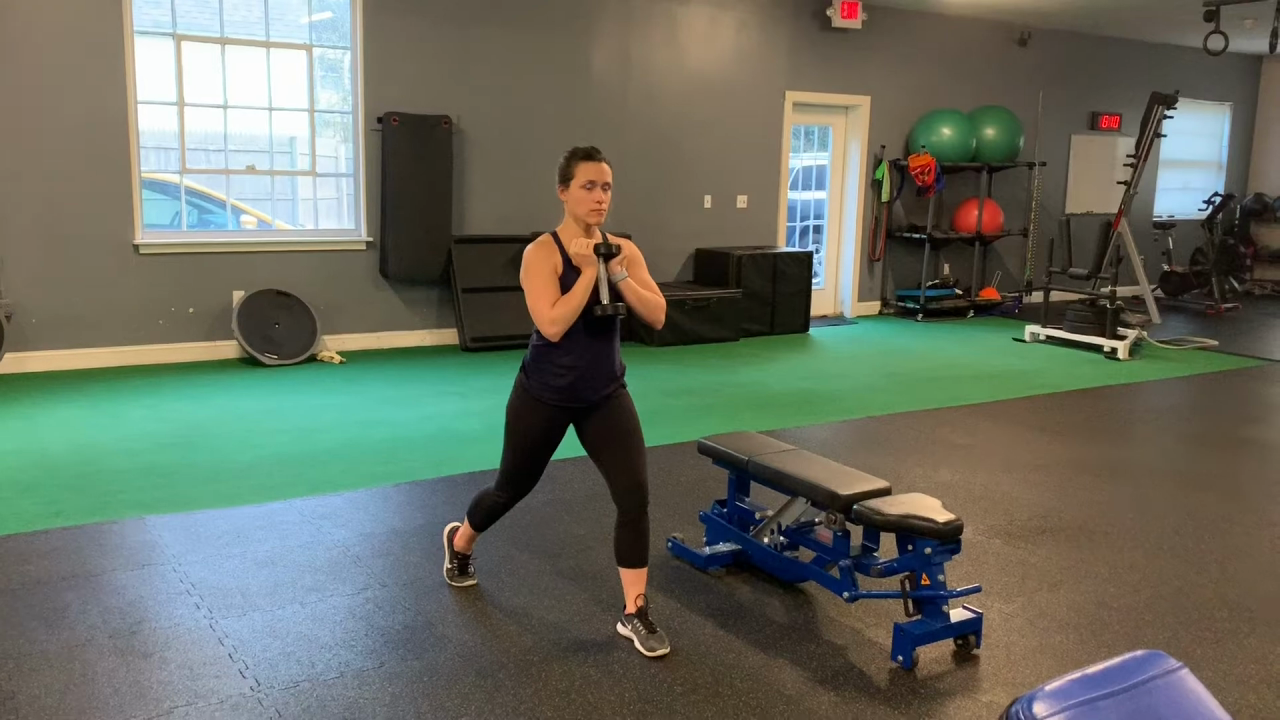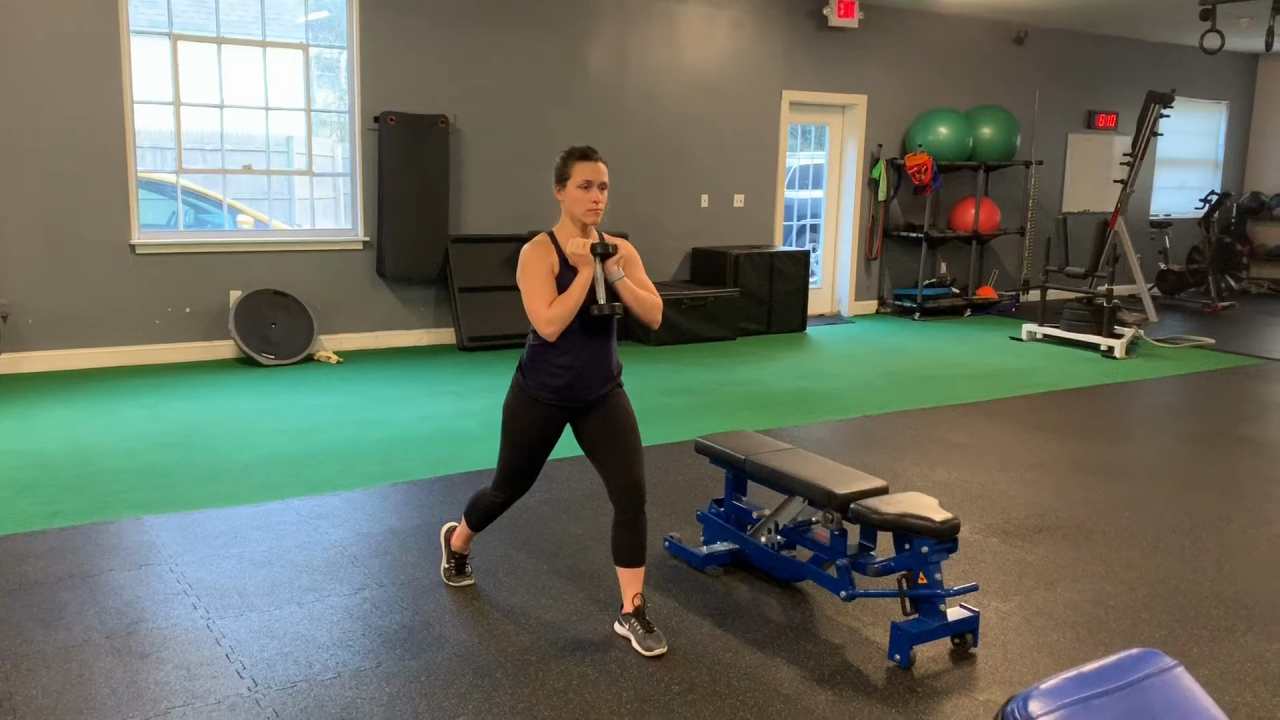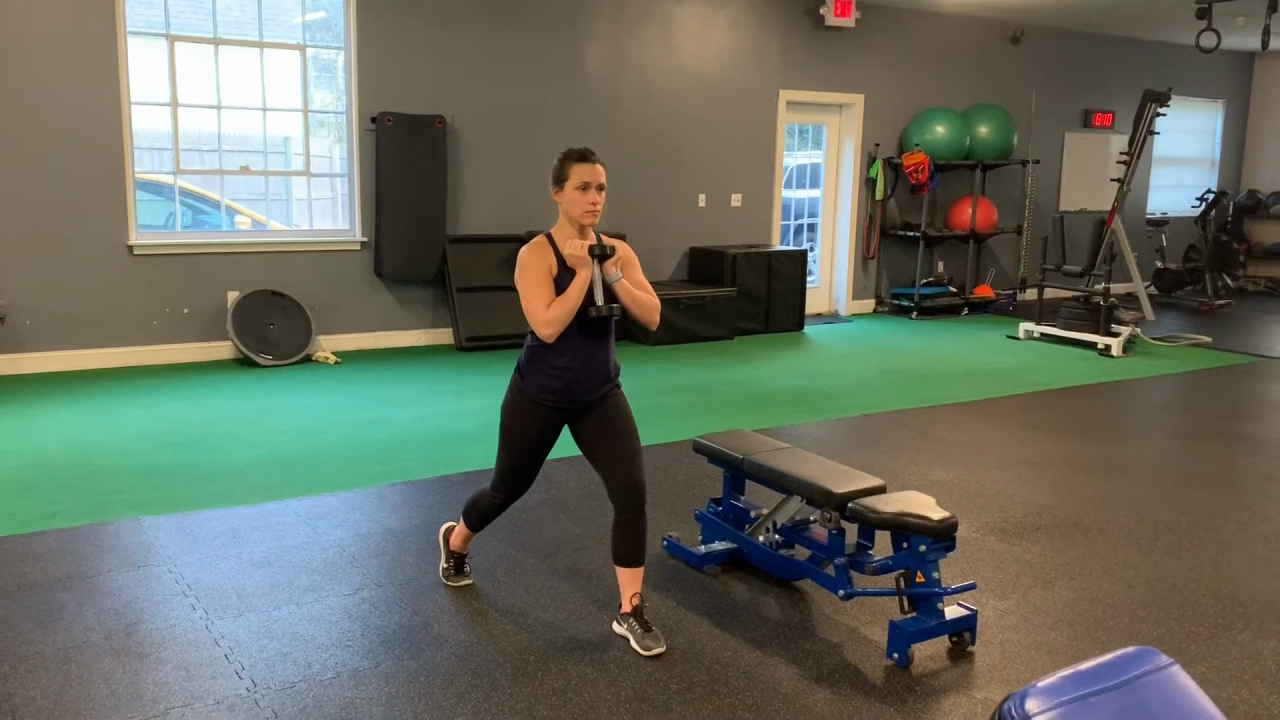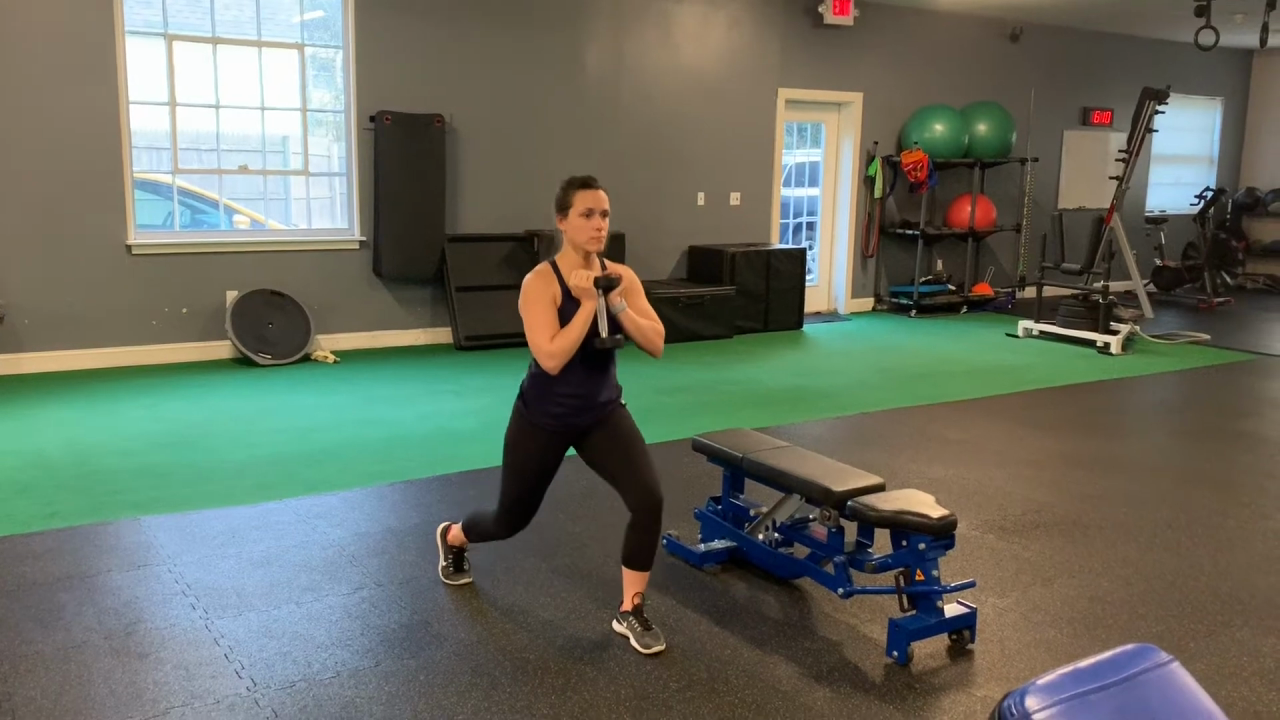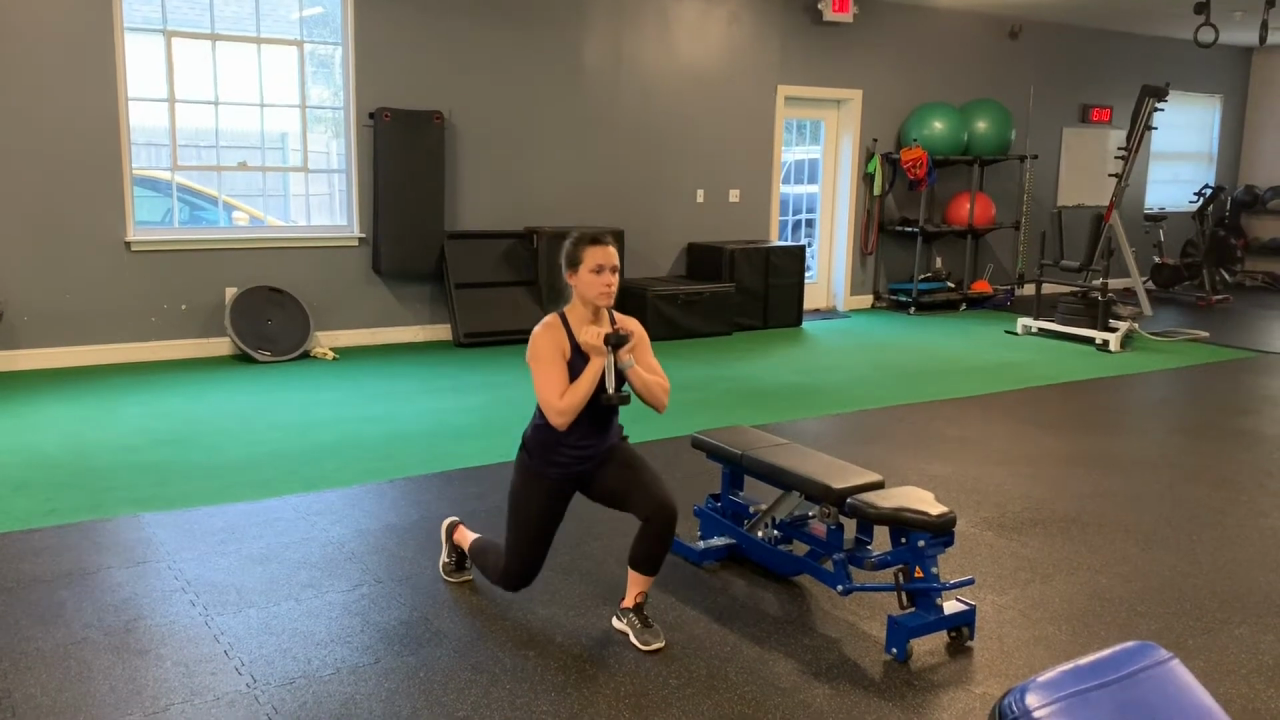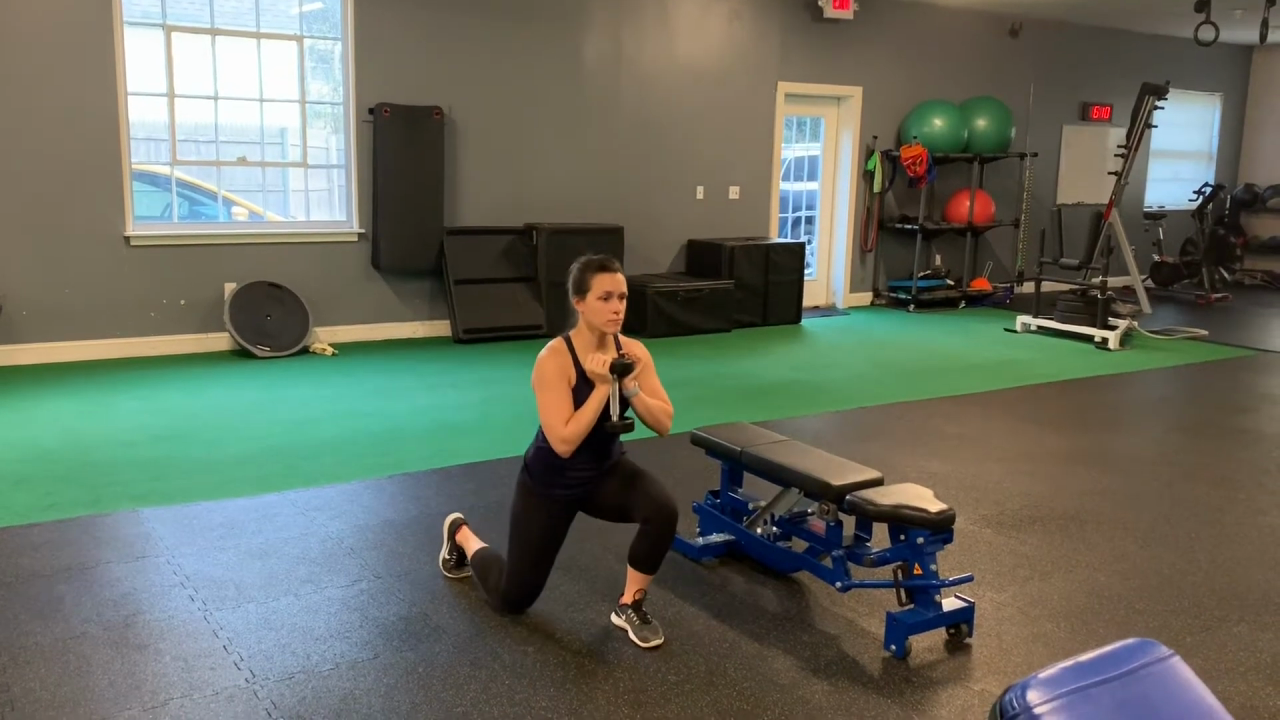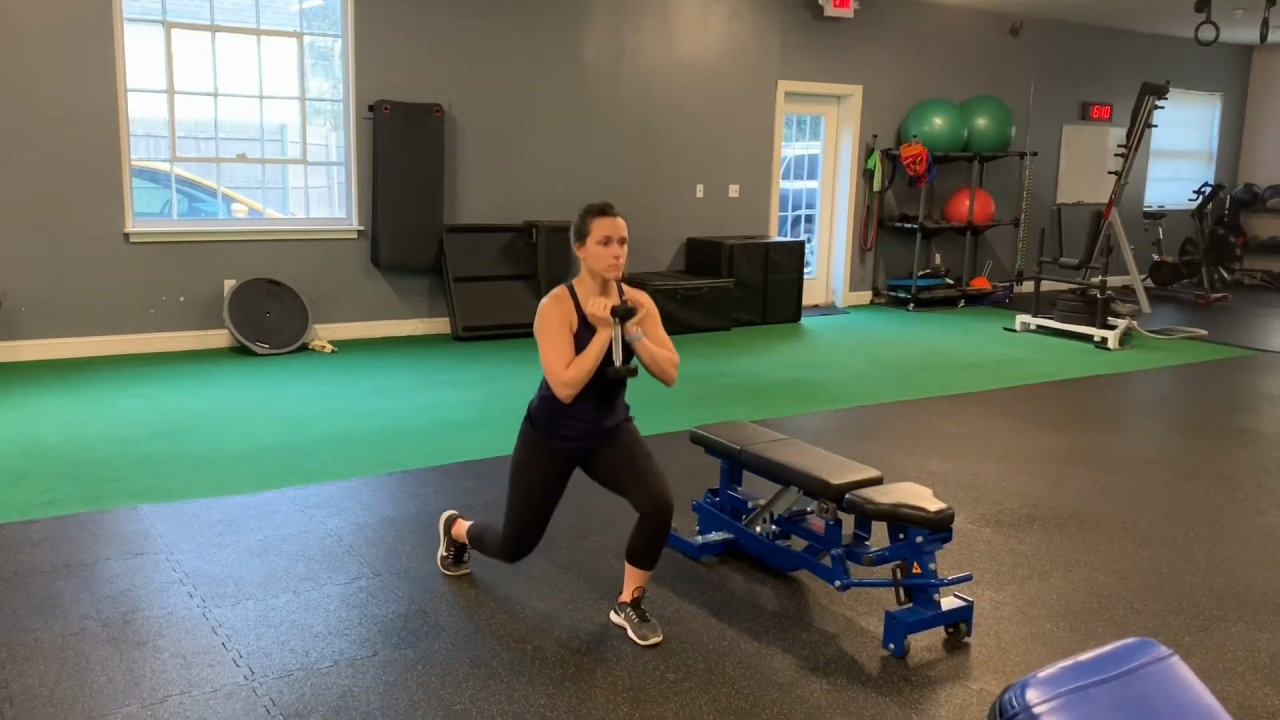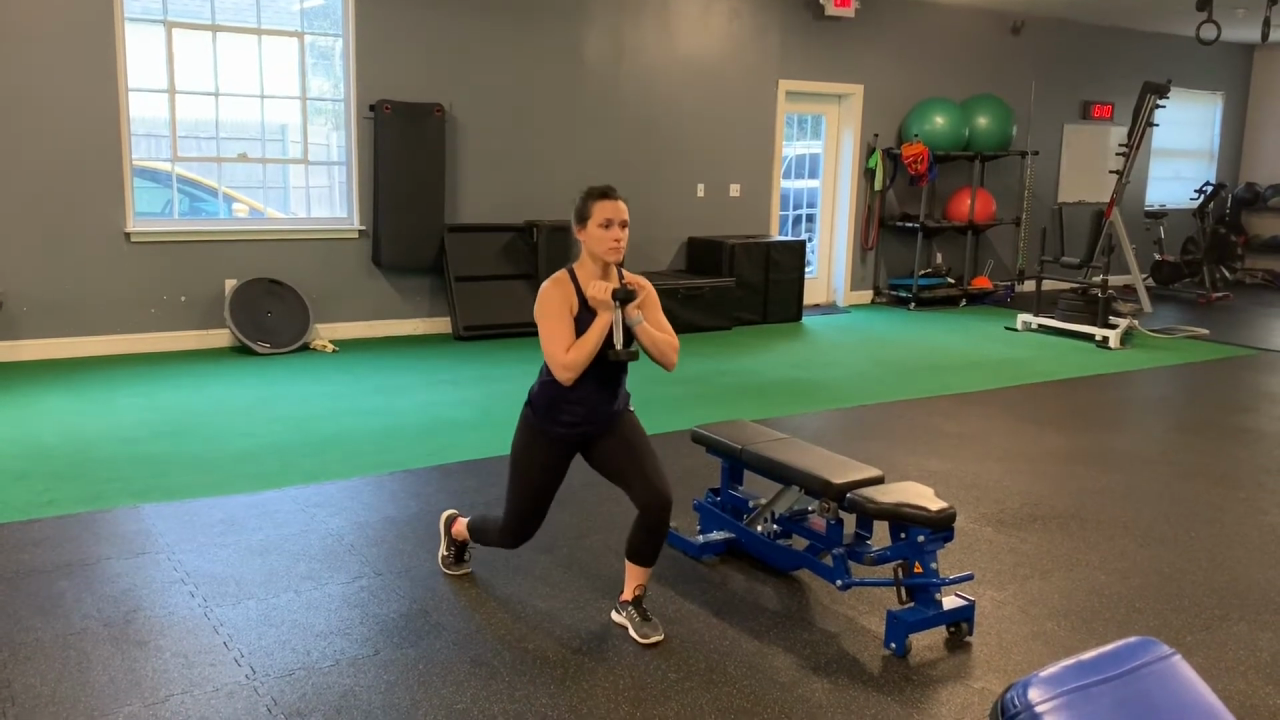
dt=0.3s
person 1, frame 1
left shoulder: (624, 250)
right shoulder: (542, 252)
left elbow: (657, 317)
right elbow: (552, 325)
left wrist: (617, 273)
right wrist: (588, 272)
left hip: (605, 393)
right hip: (544, 394)
left knee: (634, 494)
right knee: (512, 487)
left ankle: (635, 613)
right ankle: (460, 540)
person 1, frame 2
left shoulder: (620, 249)
right shoulder: (538, 252)
left elbow: (653, 316)
right elbow: (549, 325)
left wrist: (614, 273)
right wrist: (584, 271)
left hip: (602, 393)
right hip: (541, 394)
left knee: (632, 493)
right knee: (509, 488)
left ankle: (632, 612)
right ankle: (456, 541)
person 1, frame 3
left shoulder: (617, 250)
right shoulder: (536, 254)
left elbow: (652, 318)
right elbow: (546, 326)
left wrist: (612, 273)
right wrist: (582, 272)
left hip: (600, 394)
right hip: (539, 395)
left knee: (631, 494)
right knee: (506, 489)
left ankle: (630, 612)
right ankle: (454, 541)
person 1, frame 4
left shoulder: (622, 276)
right shoulder: (541, 281)
left elbow: (656, 344)
right elbow: (551, 358)
left wrist: (617, 303)
right wrist: (588, 303)
left hip: (602, 412)
right hip: (543, 418)
left knee: (649, 500)
right knee: (513, 517)
left ankle: (631, 610)
right ankle: (453, 537)
person 1, frame 5
left shoulder: (629, 328)
right shoulder: (549, 334)
left elbow: (661, 399)
right elbow: (560, 415)
left wrist: (625, 360)
right wrist: (597, 360)
left hip: (605, 453)
right hip: (548, 462)
left knee: (662, 510)
right knee: (516, 574)
left ankle: (631, 609)
right ankle: (459, 535)
person 1, frame 6
left shoulder: (633, 352)
right shoulder: (554, 359)
left elbow: (664, 423)
right elbow: (563, 442)
left wrist: (630, 388)
right wrist: (603, 386)
left hip: (606, 471)
right hip: (550, 483)
left knee: (663, 511)
right knee: (515, 599)
left ankle: (630, 606)
right ankle: (461, 534)
person 1, frame 7
left shoulder: (638, 302)
right shoulder: (557, 306)
left elbow: (670, 373)
right elbow: (565, 386)
left wrist: (631, 333)
right wrist: (604, 330)
left hip: (609, 430)
right hip: (551, 437)
left knee: (659, 504)
right knee: (515, 545)
left ankle: (628, 604)
right ankle: (455, 528)
person 1, frame 8
left shoulder: (638, 287)
right shoulder: (557, 289)
left elbow: (670, 358)
right elbow: (566, 370)
left wrist: (632, 317)
right wrist: (604, 314)
left hip: (610, 418)
right hip: (551, 423)
left knee: (658, 500)
right knee: (515, 530)
left ankle: (630, 601)
right ankle: (457, 528)
